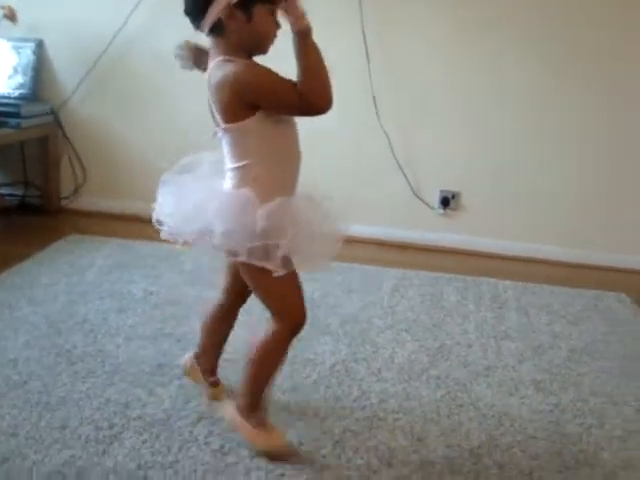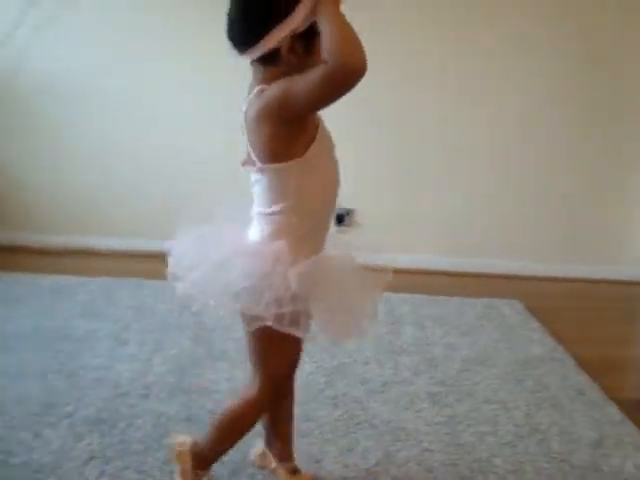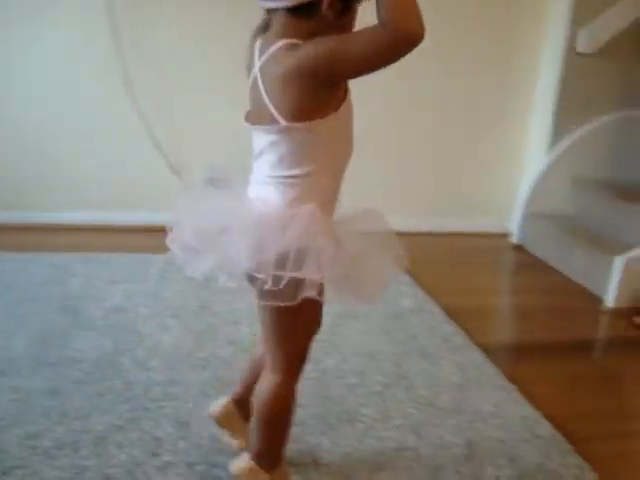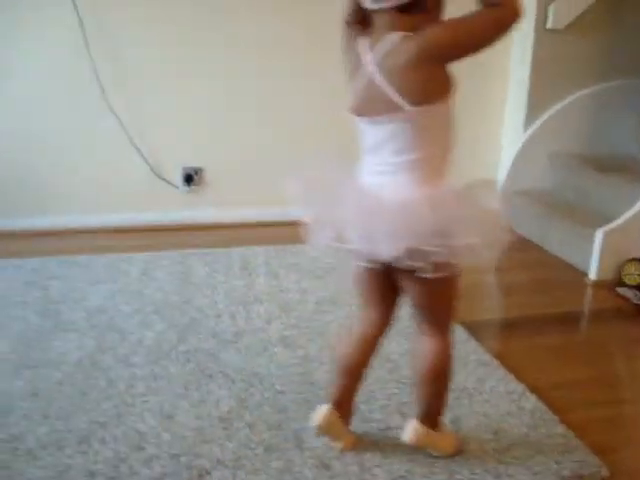
dt=0.7s
person 1, frame 1
left shoulder: (225, 69)
right shoulder: (238, 74)
right elbow: (316, 100)
left wrist: (207, 65)
left hip: (250, 212)
right hip: (251, 217)
left knee: (233, 297)
right knee: (290, 319)
left ankle: (203, 368)
right ankle: (248, 411)
person 1, frame 2
left shoulder: (272, 93)
right shoulder: (280, 102)
right elbow: (350, 66)
left hip: (285, 263)
right hip: (275, 271)
left knee: (281, 373)
right knee: (270, 385)
person 1, frame 3
left shoulder: (264, 45)
right shoulder: (311, 62)
left hip: (271, 221)
right hip: (287, 235)
left knee: (287, 343)
right knee: (285, 363)
left ankle: (237, 405)
person 1, frame 4
left shoulder: (359, 47)
right shoulder: (424, 50)
left hip: (372, 210)
right hip: (419, 217)
left knee: (372, 320)
right knee: (435, 329)
left ankle: (336, 412)
right ankle: (427, 424)
